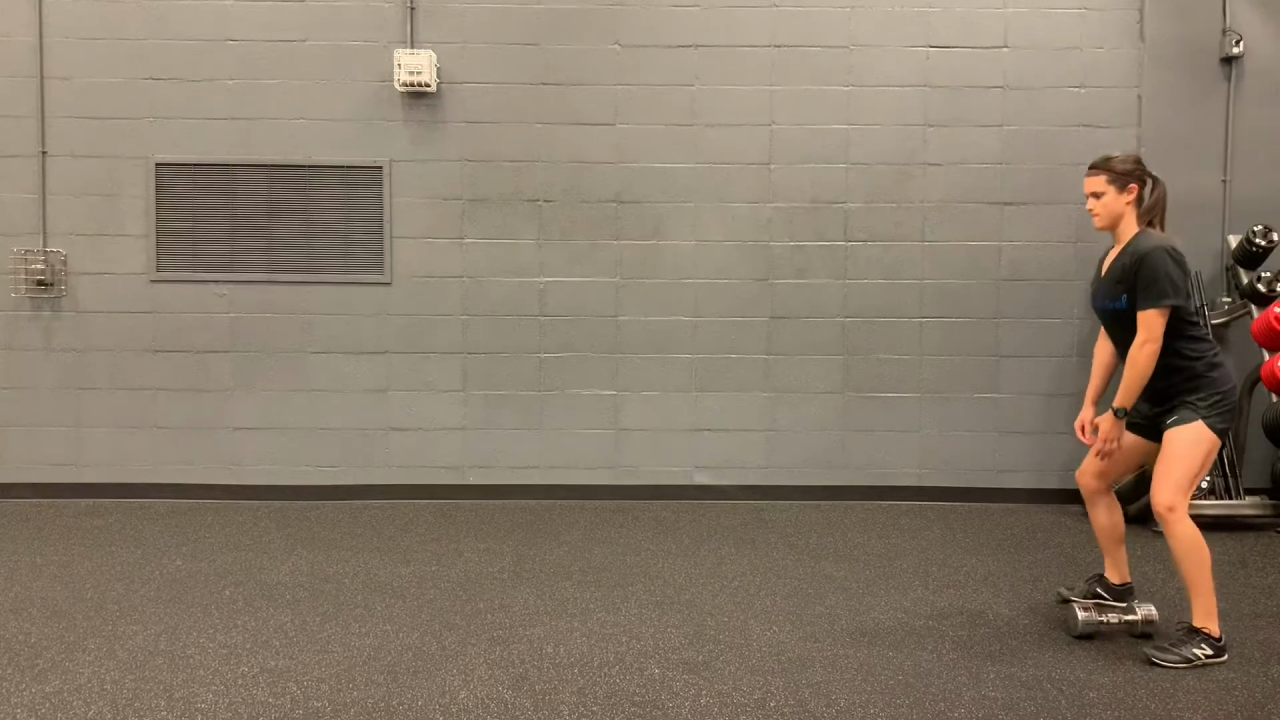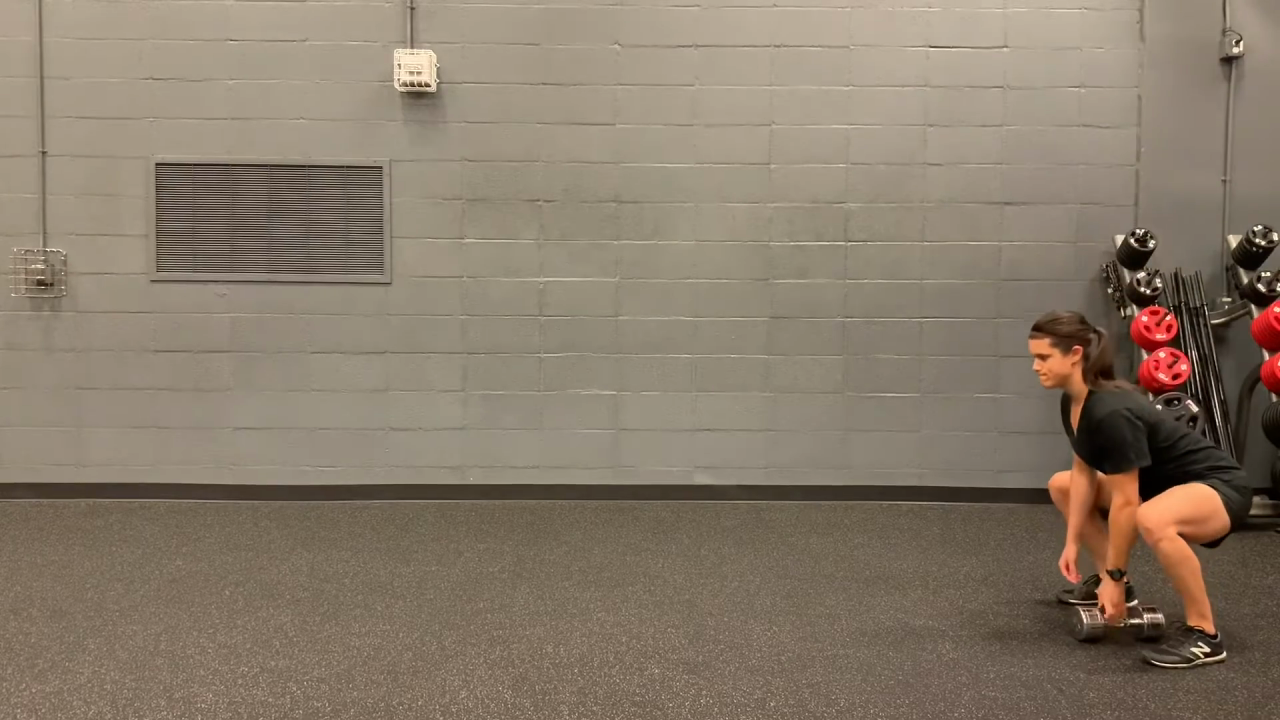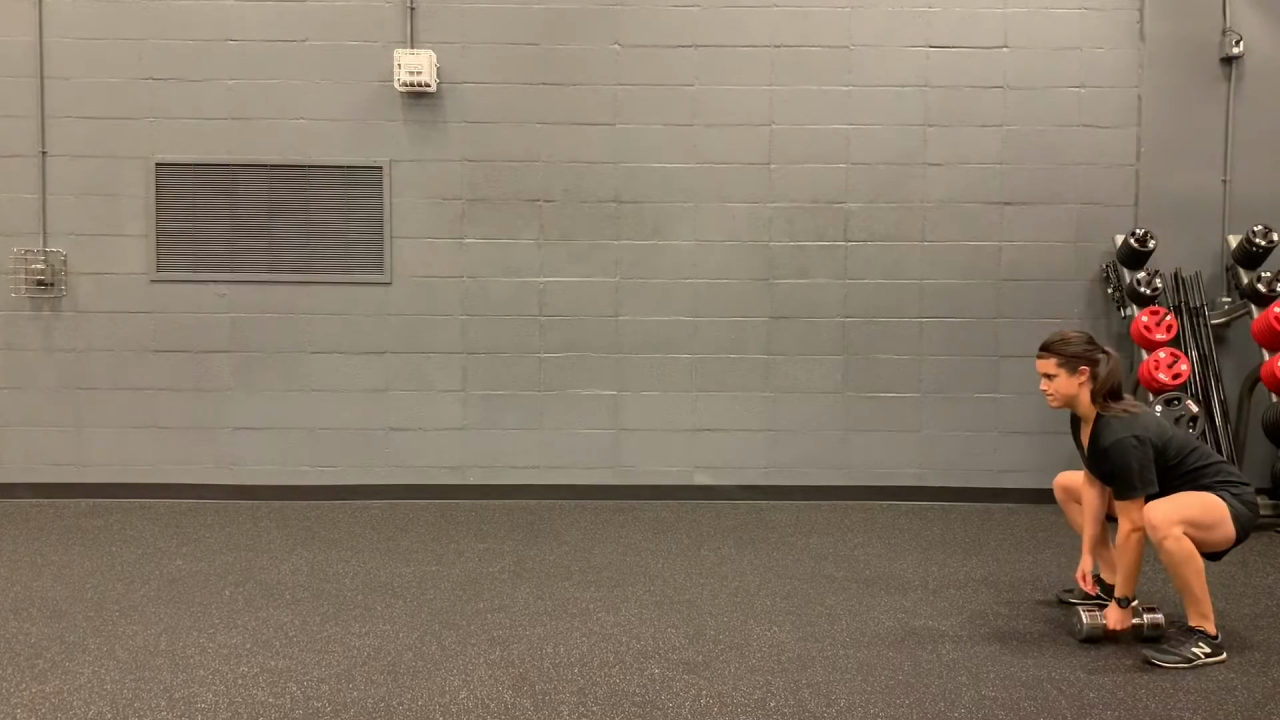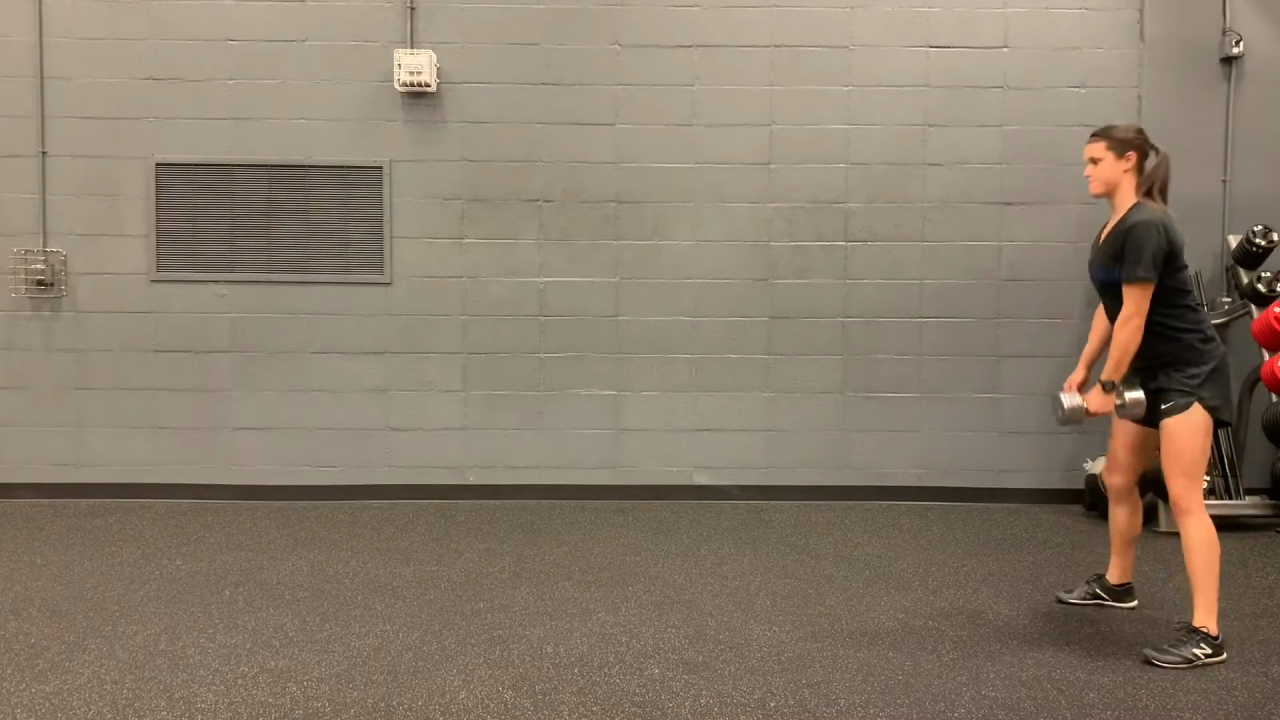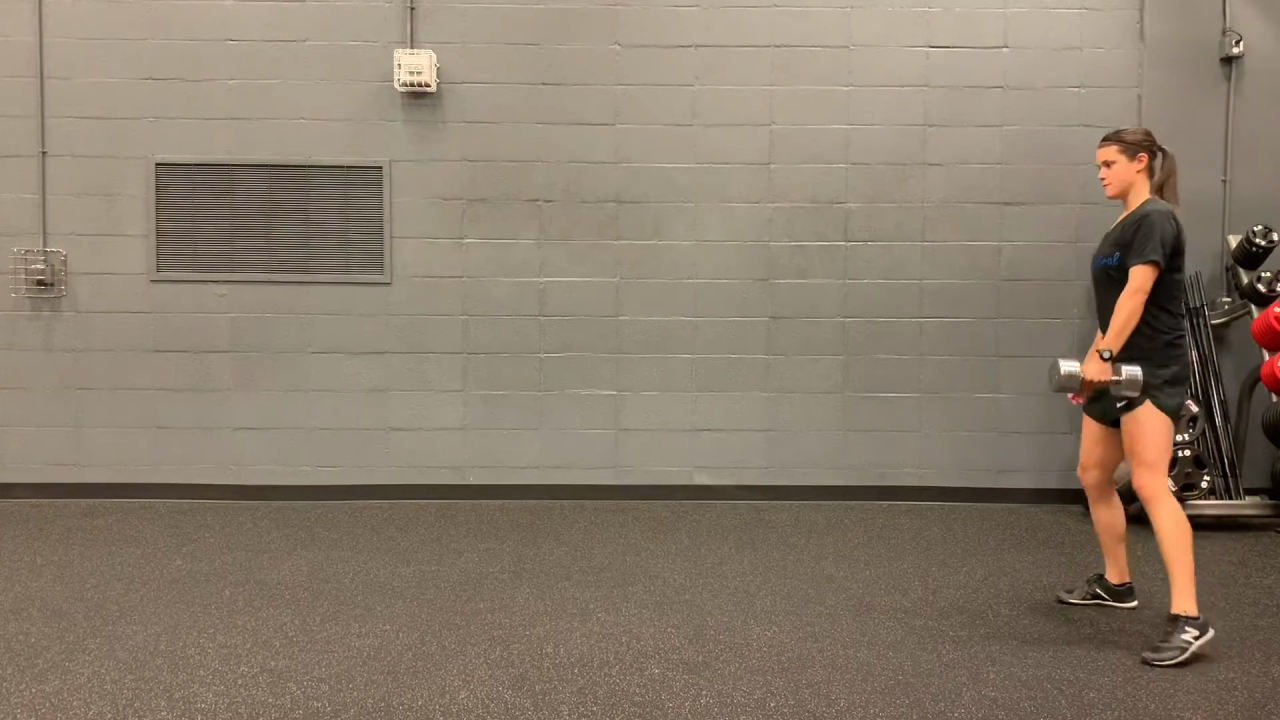
dt=1s
person 1, frame 1
left shoulder: (1153, 254)
right shoulder: (1109, 260)
left elbow: (1149, 342)
right elbow: (1108, 338)
left wrist: (1116, 415)
right wrist: (1089, 405)
left hip: (1201, 395)
right hip: (1156, 399)
left knee: (1166, 502)
right knee: (1092, 480)
left ankle: (1208, 635)
right ankle: (1115, 583)
person 1, frame 2
left shoulder: (1113, 413)
right shoulder: (1072, 403)
left elbow: (1125, 503)
right elbow: (1084, 473)
left wrist: (1116, 577)
right wrist: (1072, 542)
left hip: (1219, 487)
right hip: (1163, 484)
left knee: (1152, 520)
right knee: (1060, 486)
left ankle: (1203, 634)
right ankle: (1104, 583)
person 1, frame 3
left shoulder: (1122, 436)
right shoulder: (1083, 418)
left elbow: (1131, 527)
right elbow: (1094, 483)
left wrist: (1122, 603)
right wrist: (1087, 553)
left hip: (1228, 503)
right hip: (1174, 493)
left knee: (1158, 519)
right knee: (1065, 486)
left ankle: (1204, 635)
right ankle: (1108, 582)
person 1, frame 4
left shoulder: (1146, 224)
right shoulder: (1114, 226)
left elbow: (1135, 316)
right elbow: (1109, 308)
left wrist: (1107, 386)
right wrist: (1083, 369)
left hip: (1190, 372)
right hip: (1147, 373)
left knee: (1184, 497)
right knee: (1118, 483)
left ankle: (1206, 634)
right ankle: (1116, 584)
person 1, frame 5
left shoulder: (1155, 218)
right shoulder: (1122, 224)
left elbow: (1136, 295)
left wrist: (1104, 356)
right wrist: (1089, 364)
left hip: (1153, 370)
right hip: (1119, 370)
left knee: (1152, 489)
right knee: (1093, 477)
left ankle: (1188, 619)
right ankle: (1115, 581)
